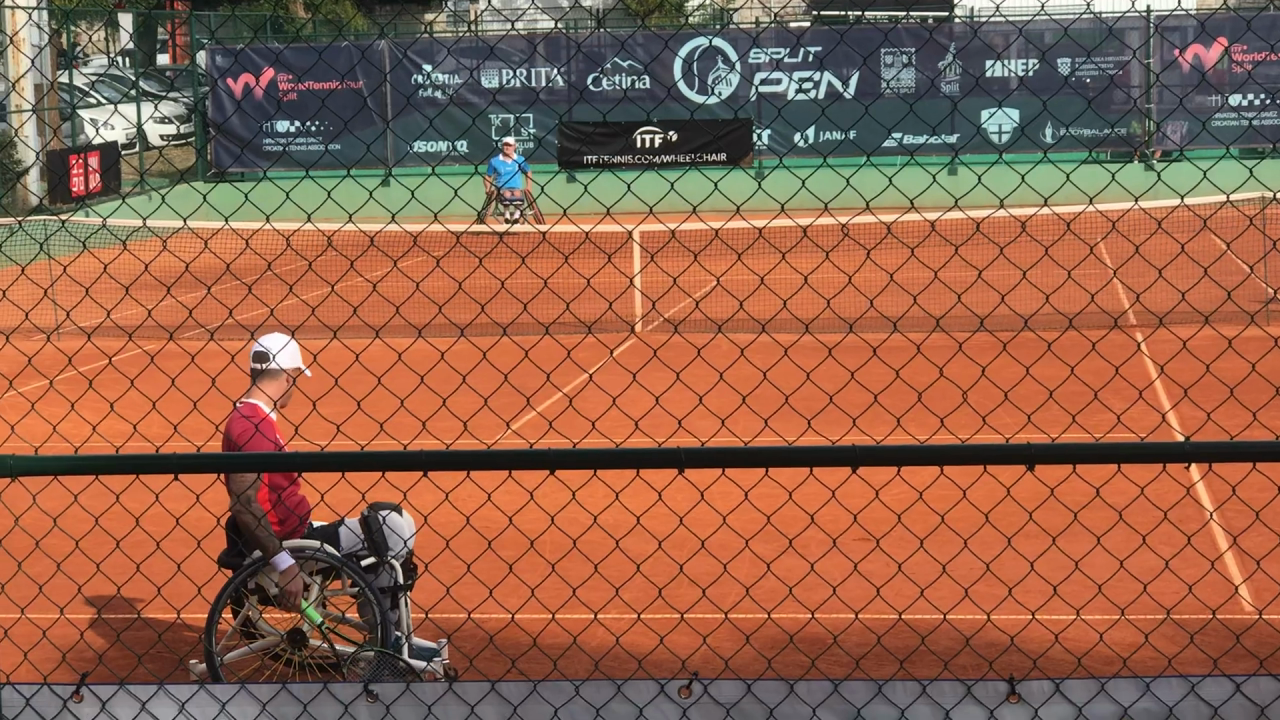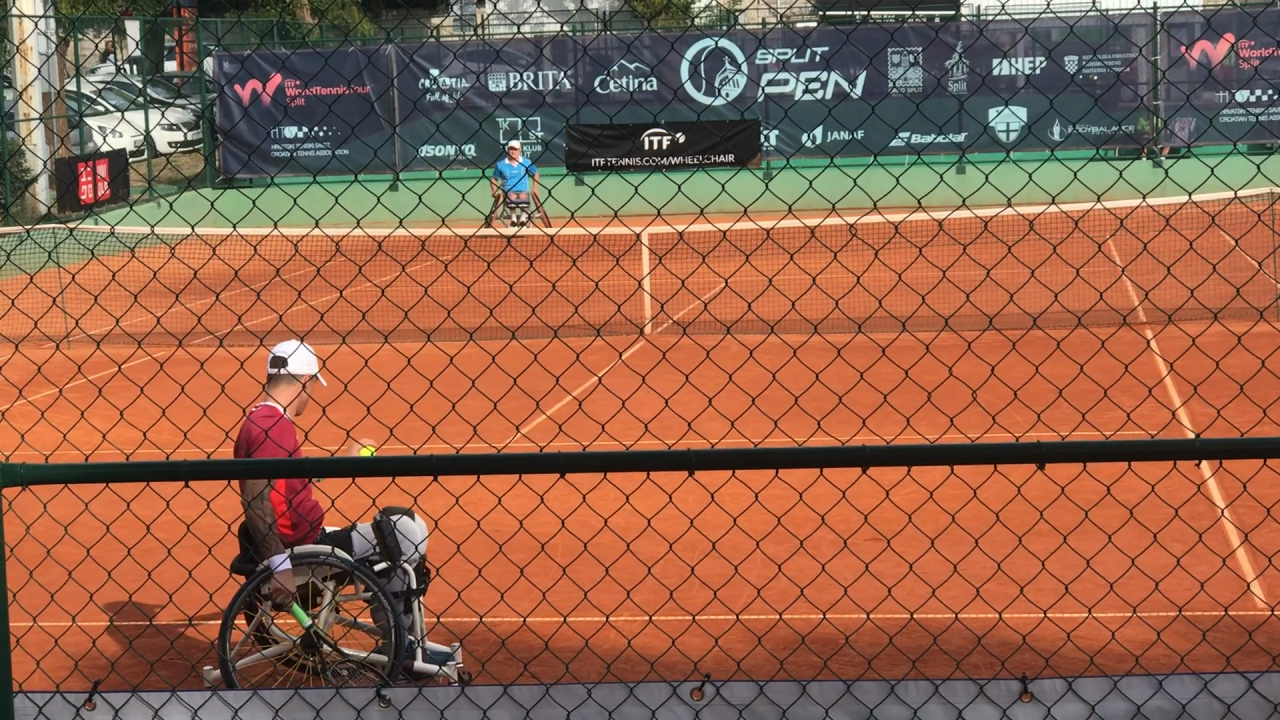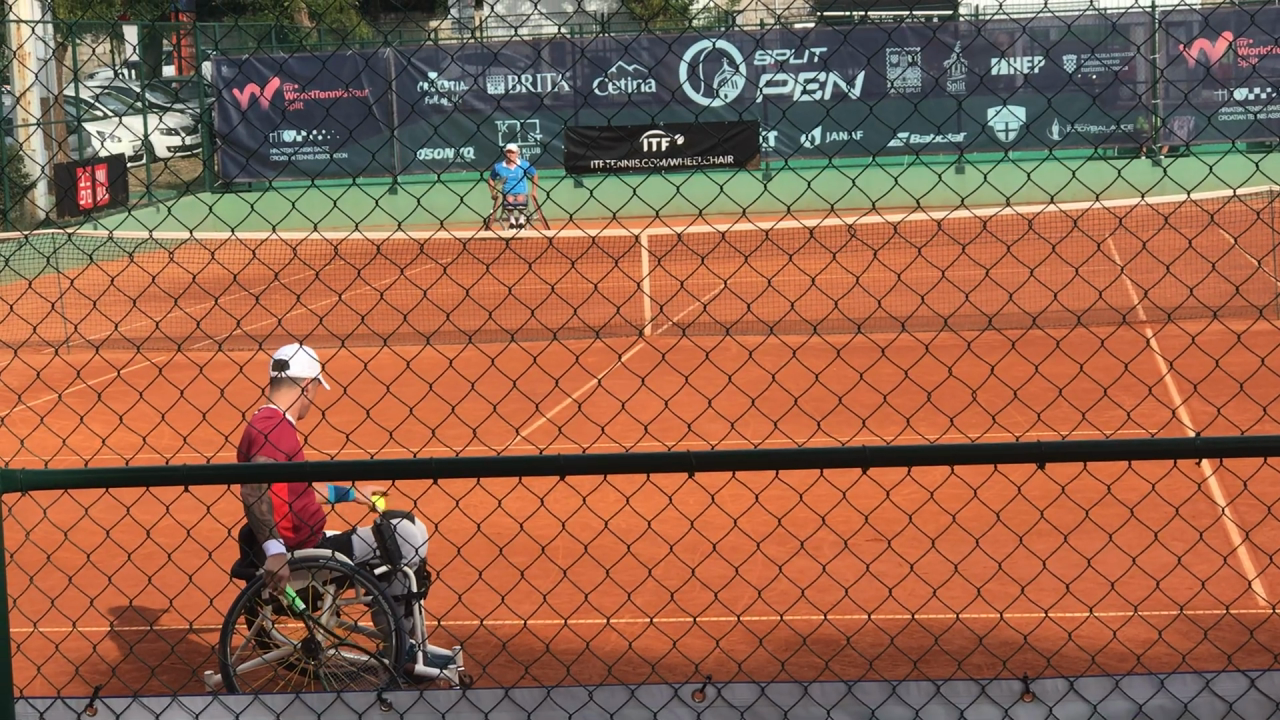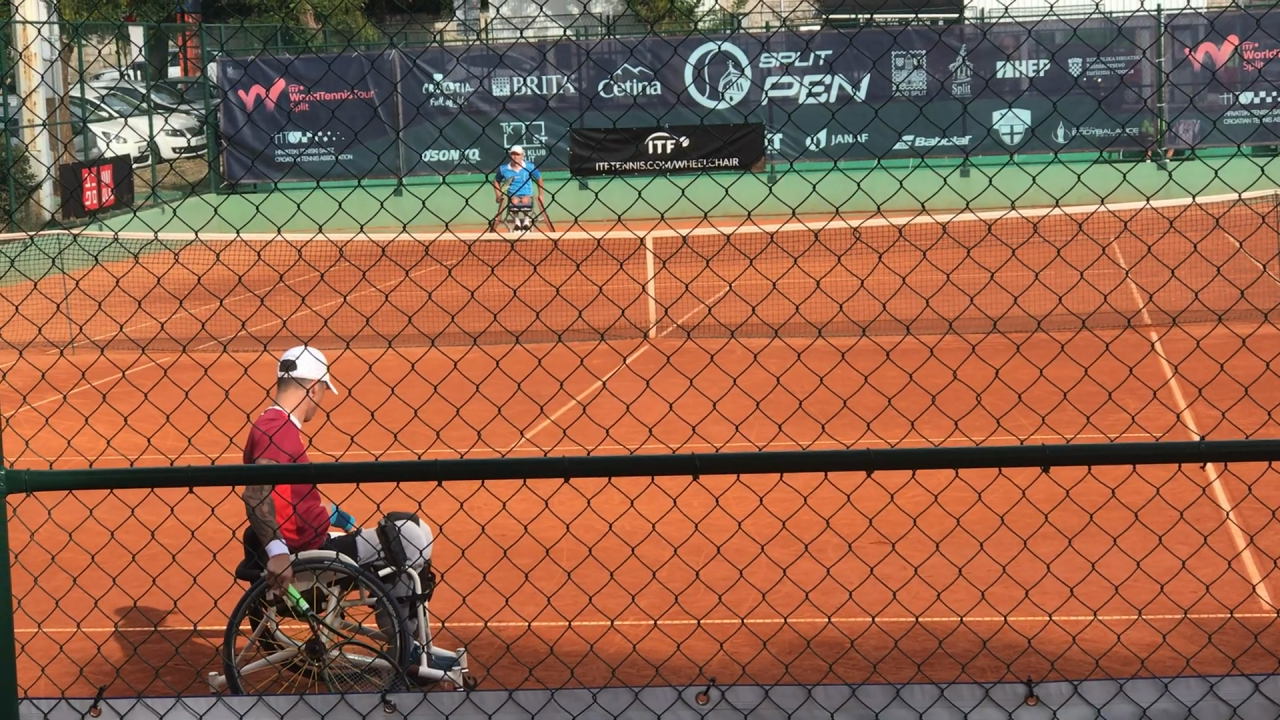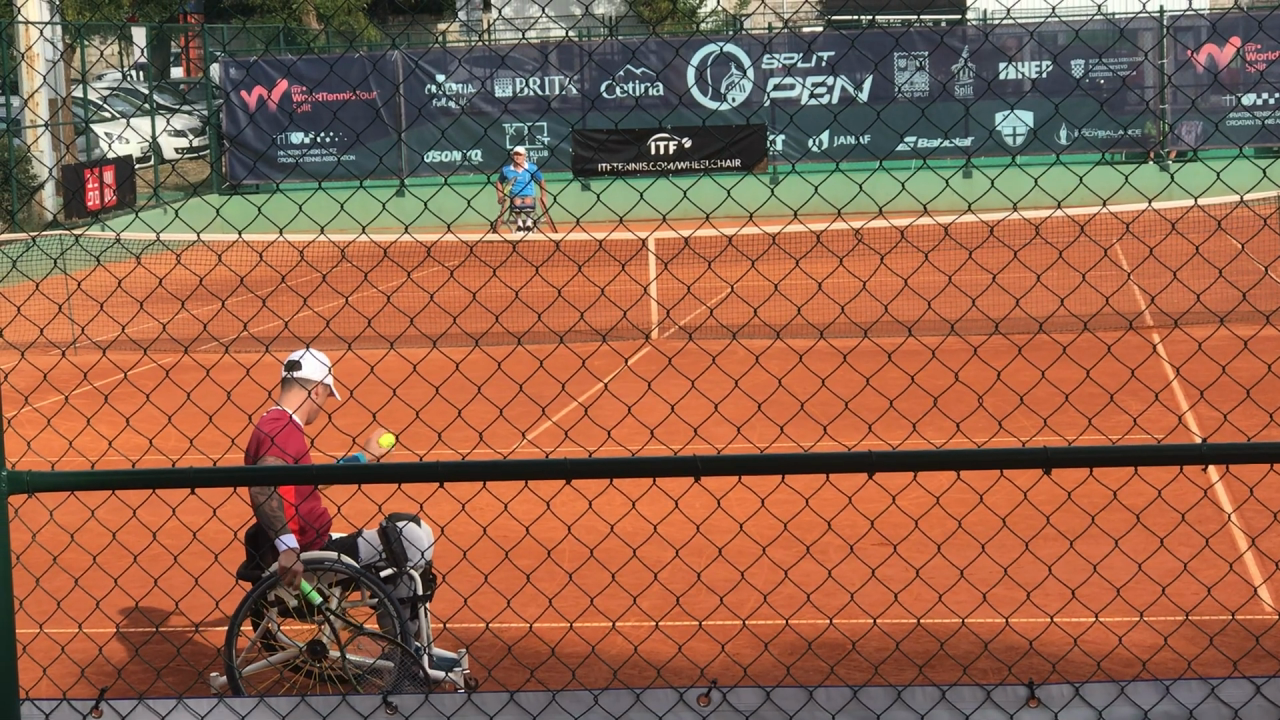
dt=0.5s
person 1, frame 1
left shoulder: (252, 416)
right shoulder: (252, 423)
right elbow: (243, 503)
right wrist: (284, 563)
left hip: (293, 534)
right hip: (287, 543)
left knee: (385, 520)
right knee: (395, 525)
person 1, frame 2
left shoulder: (262, 419)
right shoulder: (273, 423)
right elbow: (255, 498)
right wrist: (279, 563)
left hip: (303, 539)
right hip: (299, 547)
left knee: (394, 526)
right knee: (407, 529)
person 1, frame 3
left shoulder: (268, 423)
right shoulder: (275, 427)
right elbow: (254, 492)
left wrist: (349, 493)
right wrist: (275, 549)
left hip: (303, 544)
right hip: (300, 551)
right knee: (408, 532)
person 1, frame 4
left shoulder: (276, 424)
right shoulder: (279, 427)
right elbow: (256, 493)
left wrist: (347, 522)
right wrist: (278, 550)
left hip: (311, 545)
right hip: (305, 554)
right knee: (412, 533)
left ankle: (409, 647)
right ankle: (407, 648)
person 1, frame 5
left shoulder: (278, 425)
right shoulder: (281, 428)
right elbow: (263, 490)
left wrist: (364, 457)
right wrist: (288, 547)
left hip: (311, 548)
right hip: (307, 553)
left knee: (403, 531)
right knee: (414, 536)
